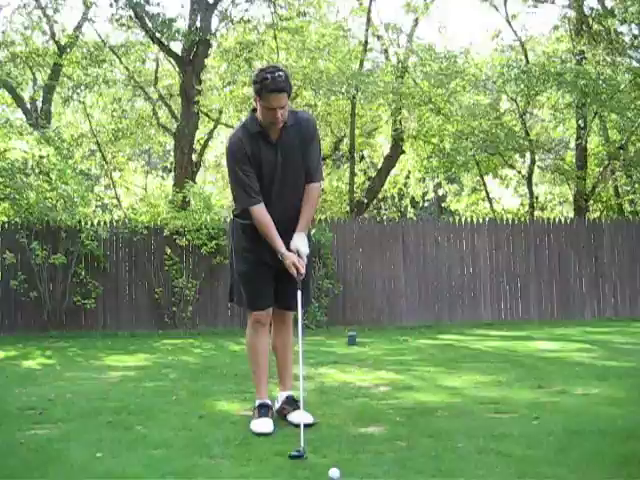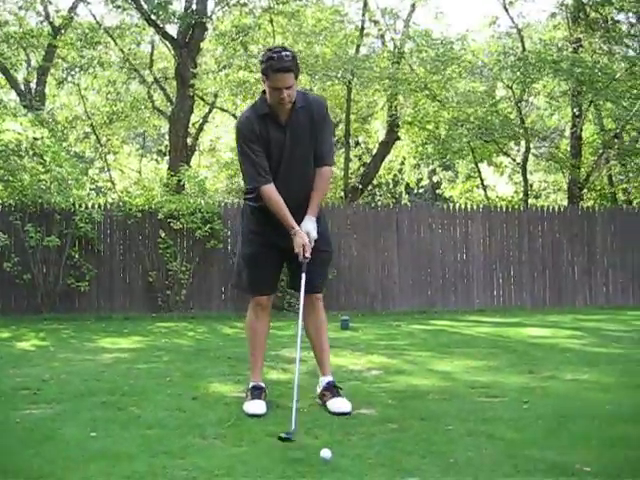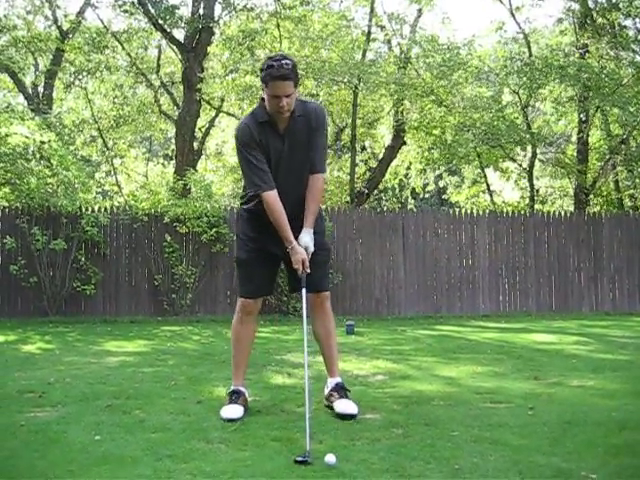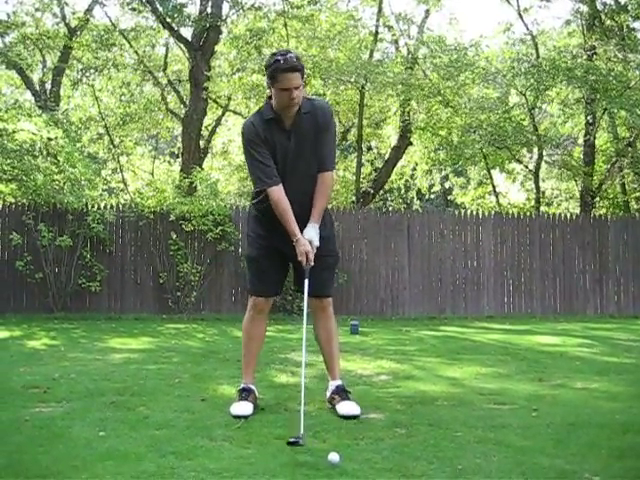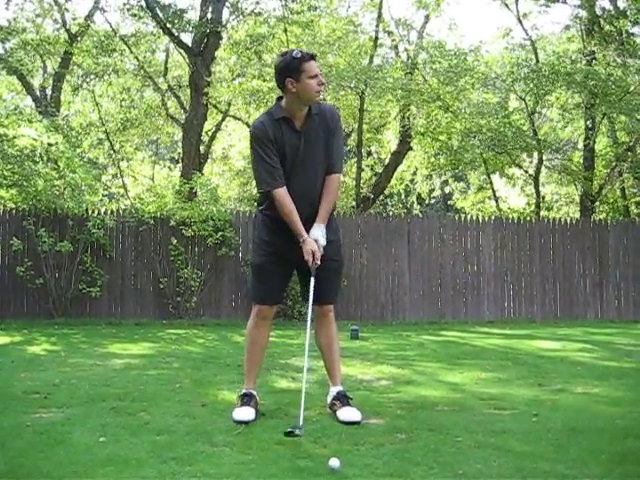
dt=1s
person 1, frame 1
left shoulder: (305, 126)
right shoulder: (239, 142)
left elbow: (314, 183)
right elbow: (253, 204)
left wrist: (300, 236)
right wrist: (281, 251)
left hip: (294, 236)
right hip: (253, 238)
left knee: (286, 316)
right knee: (259, 317)
left ankle: (286, 396)
right ankle: (262, 402)
person 1, frame 2
left shoulder: (316, 108)
right shoulder: (248, 122)
left elbow: (324, 167)
right elbow: (263, 184)
left wrist: (309, 221)
right wrist: (292, 230)
left hip: (309, 218)
right hip: (264, 221)
left knee: (313, 299)
right knee: (260, 301)
left ankle: (326, 382)
right ankle: (256, 384)
person 1, frame 3
left shoulder: (315, 115)
right shoulder: (248, 130)
left elbow: (317, 176)
right elbow: (266, 191)
left wrist: (306, 231)
right wrist: (290, 244)
left hip: (306, 222)
right hip: (259, 226)
left knee: (320, 299)
right knee: (247, 305)
left ankle: (335, 383)
right ankle: (237, 390)
person 1, frame 4
left shoulder: (321, 113)
right shoulder: (254, 128)
left elbow: (326, 173)
right elbow: (272, 187)
left wrist: (312, 228)
right wrist: (296, 238)
left hip: (315, 223)
right hip: (269, 226)
left knee: (322, 304)
right knee: (258, 304)
left ankle: (336, 386)
right ankle: (247, 387)
person 1, frame 5
left shoulder: (329, 117)
right shoulder: (263, 128)
left elbow: (334, 175)
right elbow: (276, 189)
left wrist: (319, 229)
right wrist: (303, 238)
left hip: (321, 228)
right hip: (275, 231)
left knee: (325, 310)
right knee: (262, 310)
left ankle: (336, 392)
right ankle: (248, 393)
